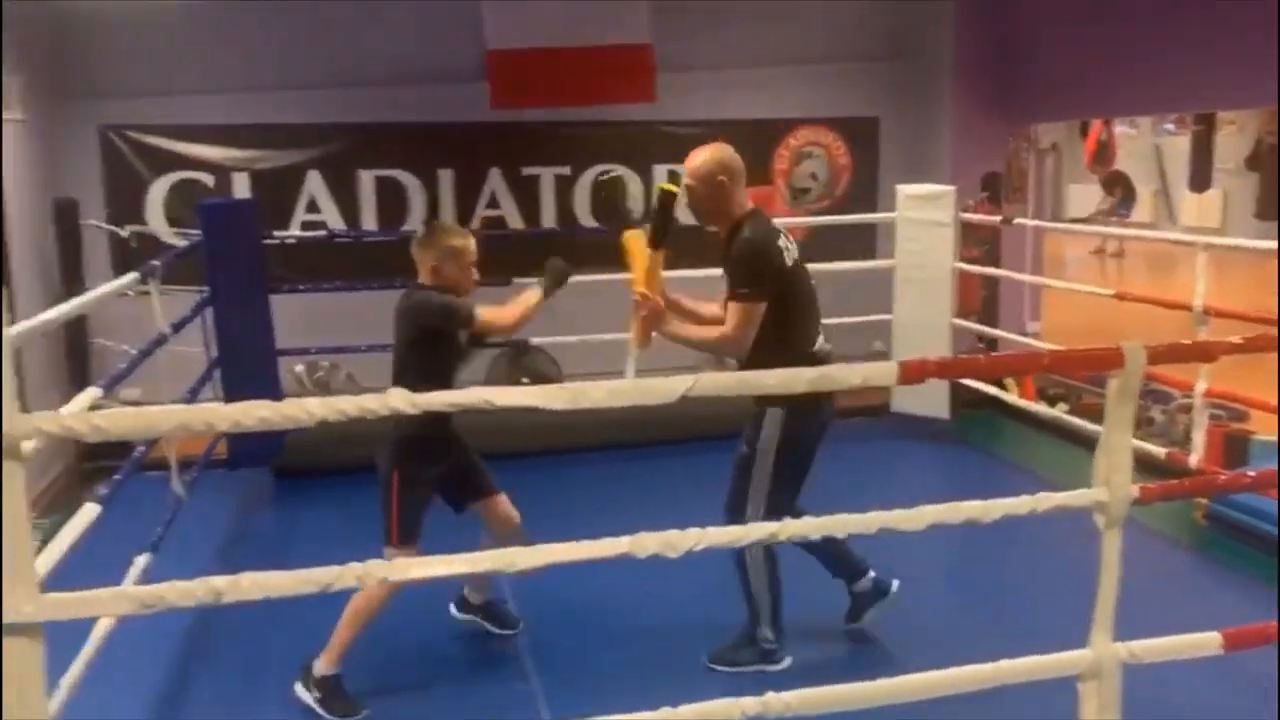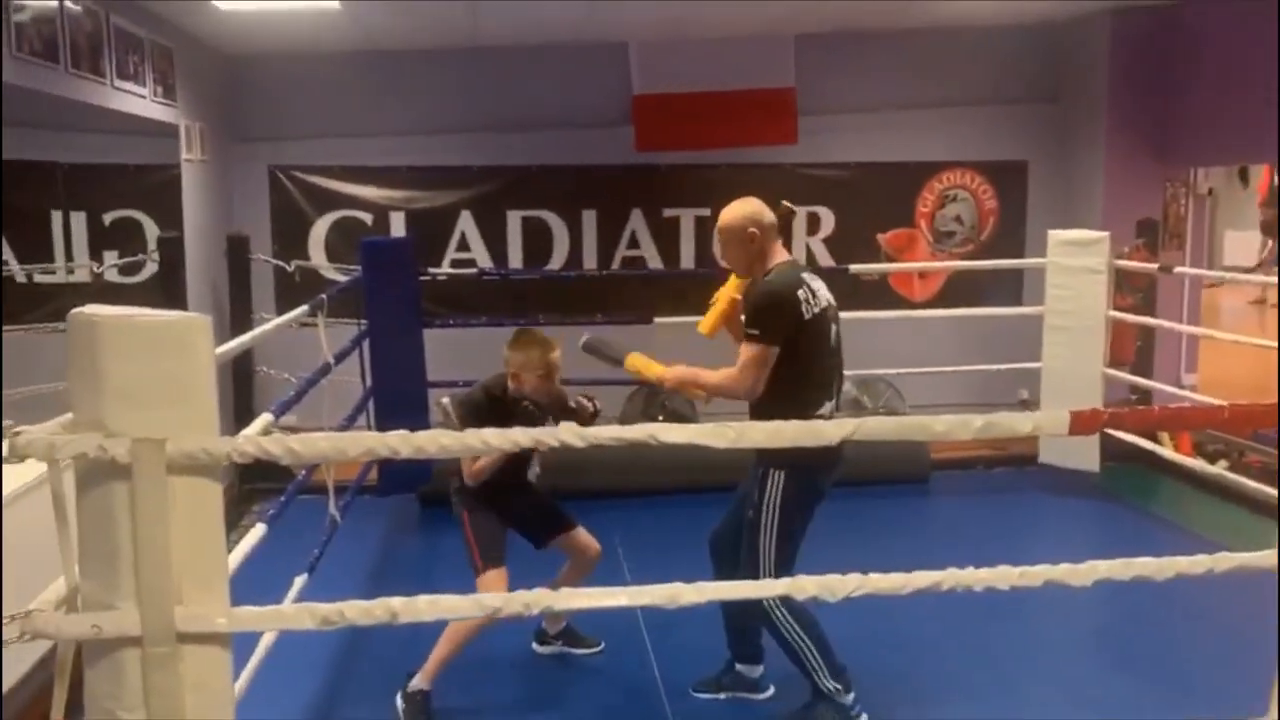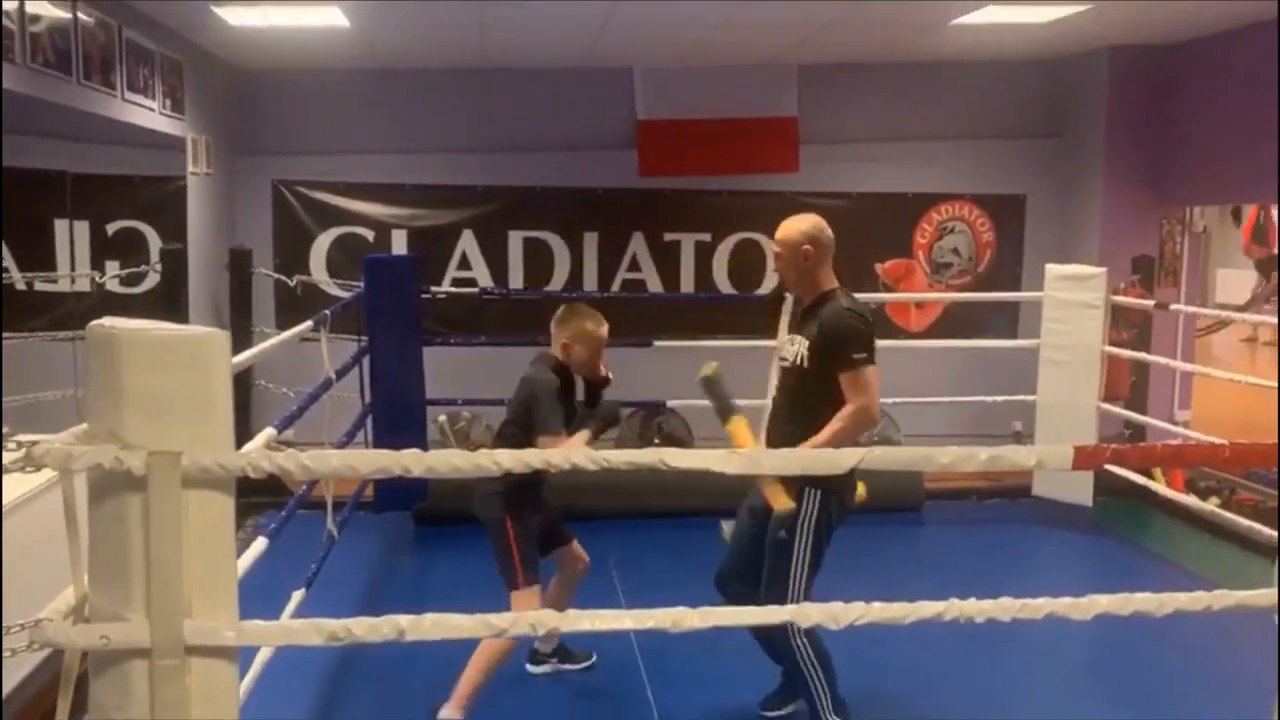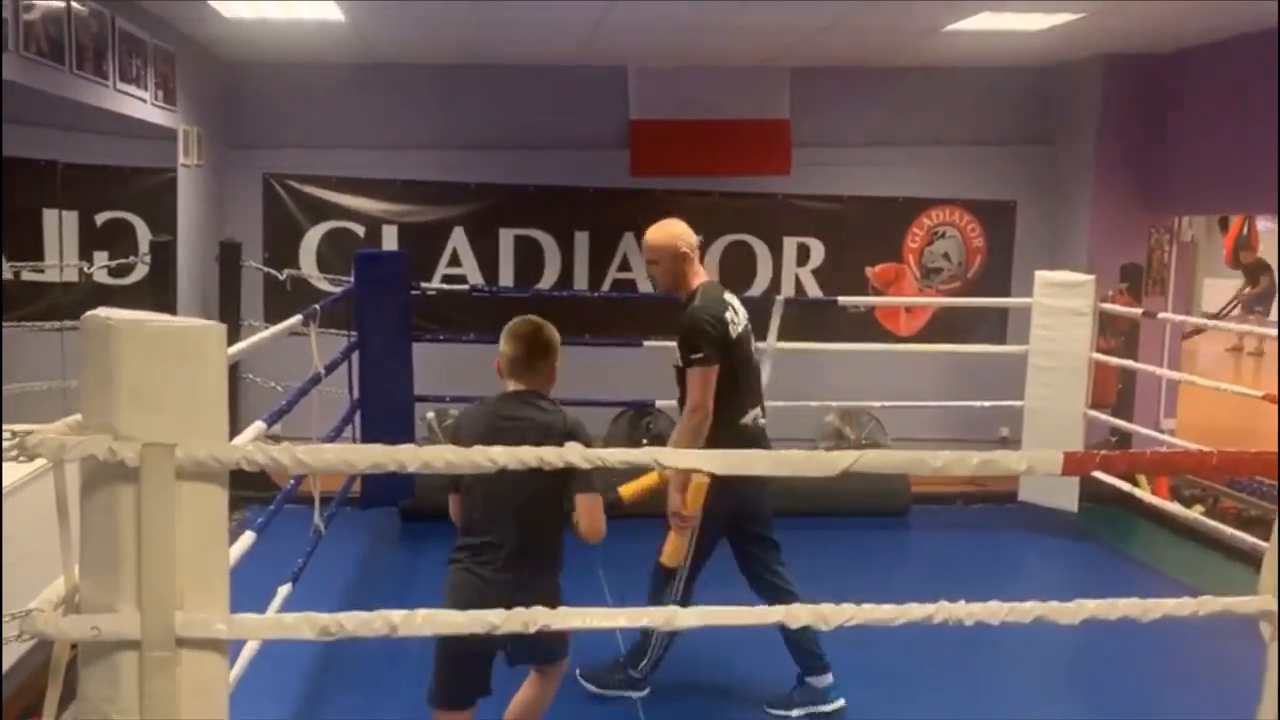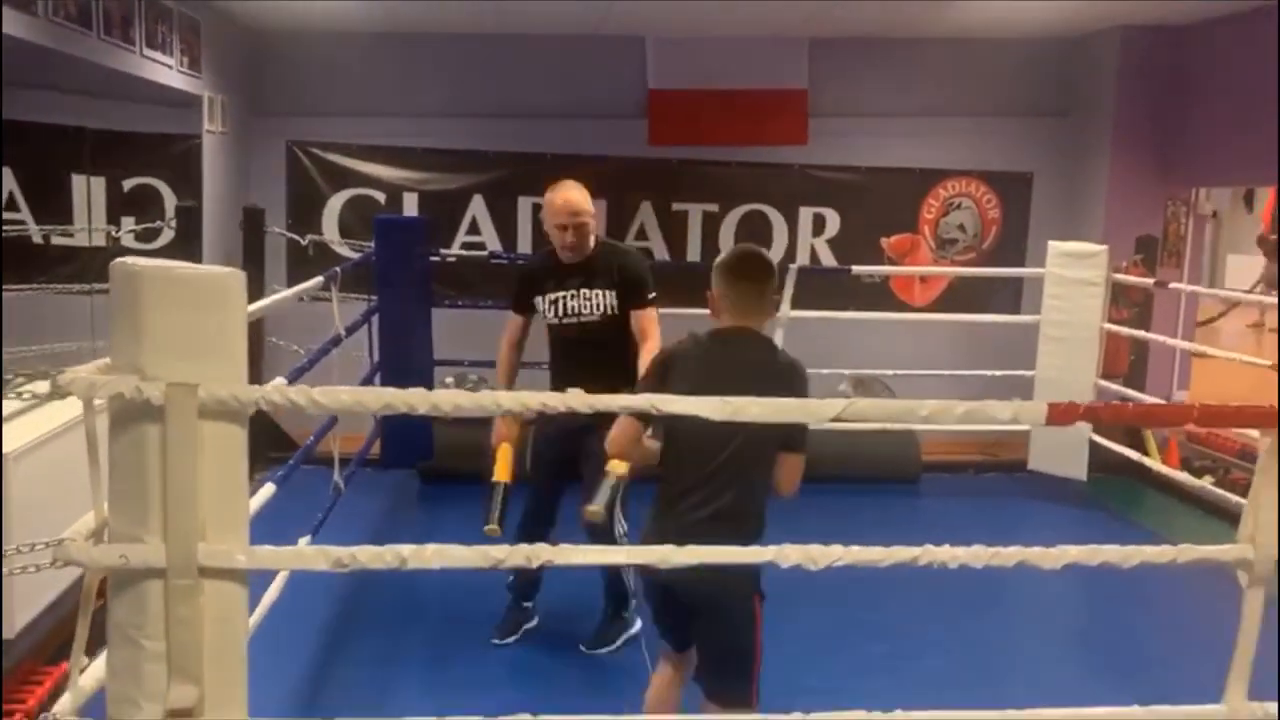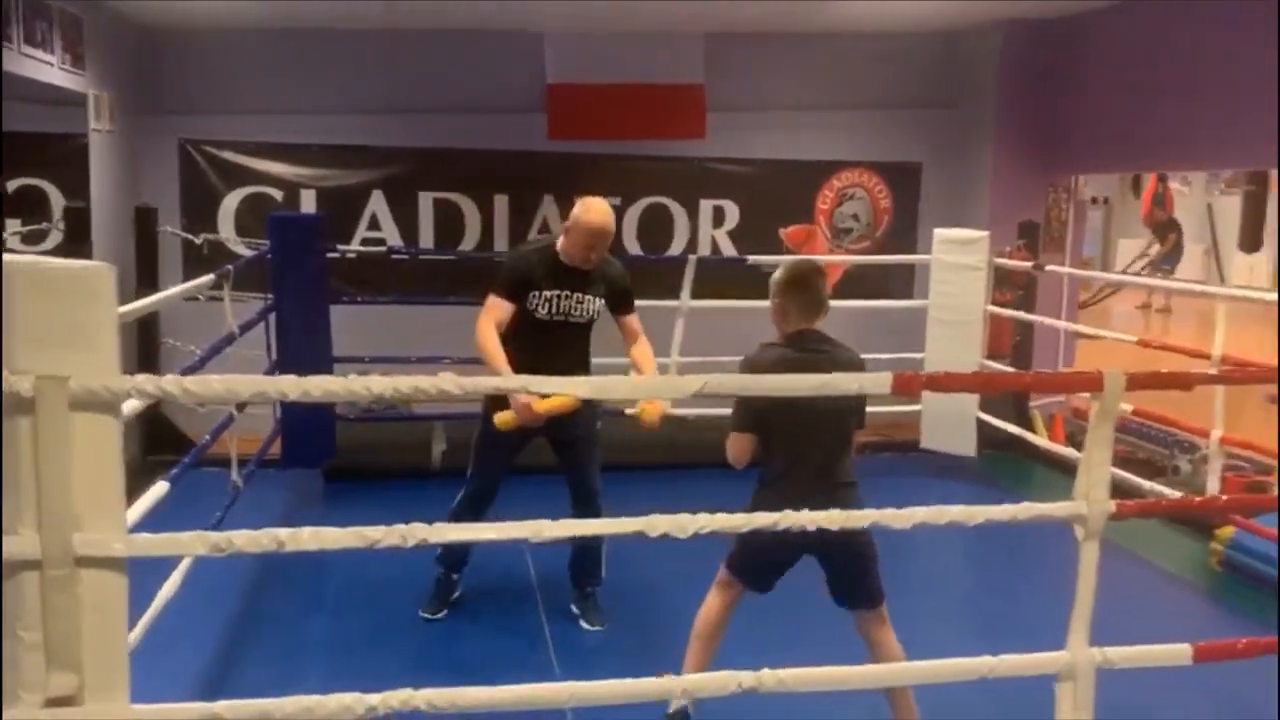
dt=0.7s
person 1, frame 1
left shoulder: (750, 245)
right shoulder: (753, 237)
left elbow: (737, 342)
right elbow: (727, 316)
left wrist: (667, 326)
right wrist: (672, 306)
left hip: (789, 399)
right hip: (799, 392)
left knee: (748, 516)
right knee: (773, 506)
left ankle: (765, 642)
right ankle: (862, 580)
person 1, frame 2
left shoulder: (772, 292)
right shoulder: (804, 282)
left elbow: (745, 383)
left wrist: (685, 377)
right wrist: (741, 332)
left hip: (794, 456)
right hip: (796, 448)
left knee: (765, 584)
right knee: (728, 548)
right ankle: (747, 668)
person 1, frame 3
left shoulder: (844, 320)
right shoulder: (806, 312)
left elbow: (864, 411)
right wrist: (773, 457)
left hip: (813, 486)
right hip: (782, 479)
left knee: (784, 607)
right knee: (735, 581)
person 1, frame 4
left shoulder: (699, 318)
right shoulder: (724, 301)
left elbow: (699, 411)
left wrist: (680, 486)
right wrist: (677, 462)
right hip: (749, 455)
left knee: (675, 571)
right knee: (767, 572)
left ankle: (637, 671)
person 1, frame 5
left shoulder: (626, 265)
right shoulder: (535, 272)
left elbow: (649, 342)
right elbow: (512, 343)
right wrist: (503, 411)
left hip: (615, 410)
right hip: (560, 408)
left knee: (602, 515)
right knee: (536, 511)
left ankle: (621, 613)
right ankle: (522, 604)
person 1, frame 6
left shoulder: (612, 276)
right shoulder: (525, 263)
left elbow: (635, 338)
right elbow: (487, 328)
right wrist: (513, 389)
right hip: (516, 396)
left knee: (588, 496)
right knee: (477, 491)
left ankle: (586, 591)
right ankle: (448, 576)
person 2, frame 1
left shoulder: (440, 303)
right shoulder: (425, 308)
right elbow: (504, 321)
right wrist: (547, 283)
left hip: (442, 439)
right hip: (409, 452)
left knee: (509, 525)
left ankle: (474, 599)
right ankle: (319, 672)
person 2, frame 2
left shoulder: (546, 396)
right shoulder: (475, 402)
right elbow: (473, 476)
left wrist: (583, 415)
left hip: (518, 487)
right hip: (478, 499)
left knee: (588, 552)
right knee: (494, 599)
left ankle: (551, 630)
right ankle: (417, 687)
person 2, frame 3
left shoulder: (560, 373)
right shoulder: (543, 383)
right elbow: (560, 454)
left wrist: (596, 388)
right wrist: (594, 426)
left hip: (527, 490)
right hip: (505, 499)
left knee: (575, 564)
right knee: (526, 611)
left ankle: (545, 648)
person 2, frame 4
left shoulder: (470, 421)
right shoulder: (568, 432)
left elbow: (456, 512)
right elbow: (592, 530)
right wrist: (562, 503)
left hip: (467, 590)
right hip: (530, 593)
right knee: (550, 666)
person 2, frame 5
left shoulder: (675, 360)
right shoulder: (787, 375)
left elbow: (618, 445)
right elbow: (787, 483)
left hip: (663, 550)
right hip: (728, 562)
left knee: (675, 658)
right knee: (731, 705)
person 2, frame 6
left shoulder: (759, 365)
right shoulder: (851, 364)
left elbow: (738, 455)
right elbow: (847, 440)
left hip: (777, 512)
right hip: (839, 514)
left knee: (724, 588)
right knee: (876, 623)
